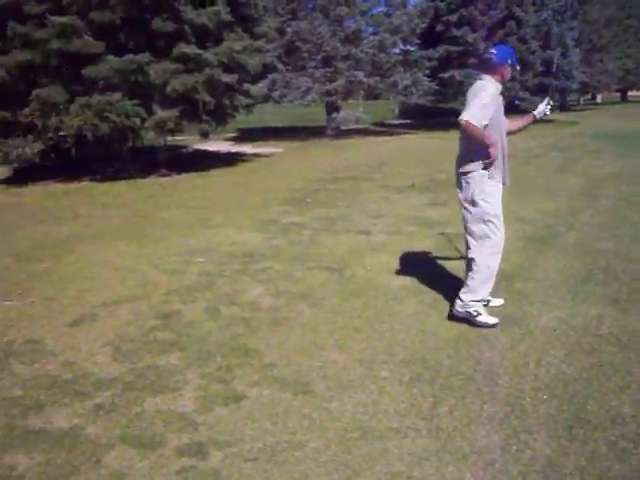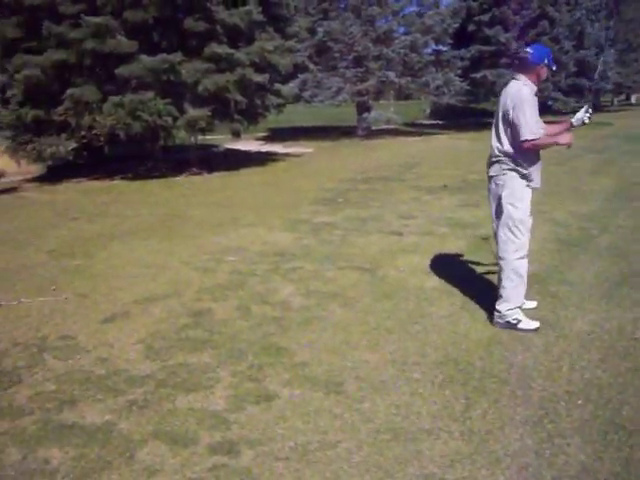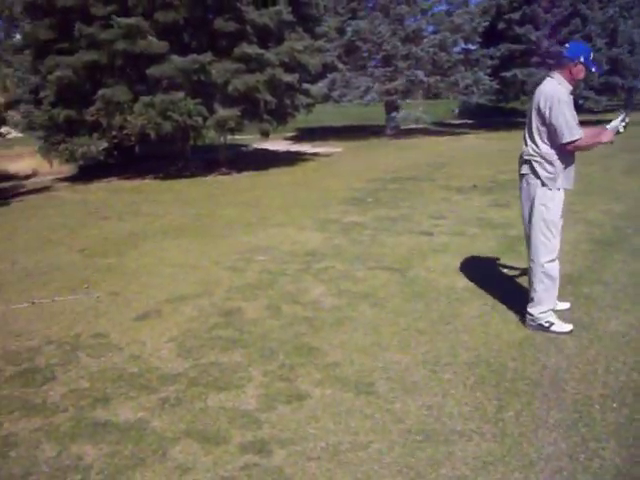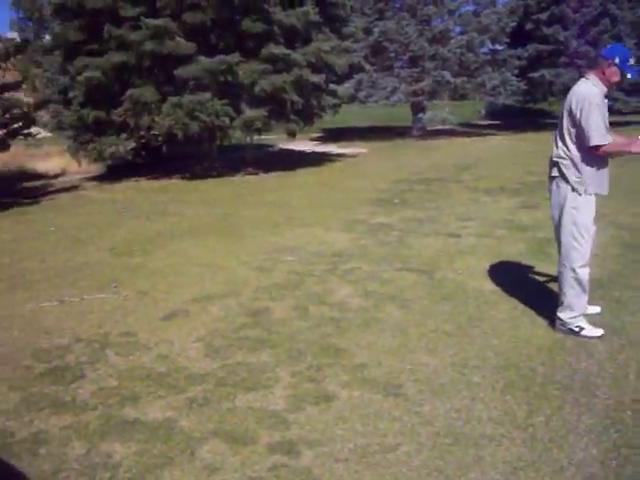
dt=0.2s
person 1, frame 1
left shoulder: (486, 90)
right shoulder: (487, 91)
left elbow: (502, 126)
right elbow: (467, 122)
left wrist: (535, 115)
right wrist: (490, 144)
left hip: (481, 175)
right hip: (481, 175)
left knee: (481, 237)
right knee: (490, 239)
left ankle: (476, 293)
right ankle: (469, 303)
person 1, frame 2
left shoulder: (519, 90)
right shoulder: (521, 94)
left elbow: (536, 129)
right elbow: (531, 140)
left wrist: (571, 122)
right wrist: (560, 139)
left hip: (513, 178)
right hip: (512, 179)
left knee: (514, 241)
right knee: (514, 244)
left ankle: (511, 297)
right ankle: (507, 311)
person 1, frame 3
left shoulder: (553, 89)
right shoulder: (557, 93)
left elbow: (568, 132)
right elbow: (572, 142)
left wrist: (604, 129)
right wrist: (601, 138)
left hip: (545, 178)
right hip: (544, 179)
left knee: (546, 243)
right knee: (545, 247)
left ankle: (544, 298)
right ankle: (540, 314)
person 1, frame 4
left shoulder: (589, 90)
right shoulder: (590, 95)
left elbow: (599, 137)
right elbow: (601, 147)
left hip: (579, 183)
right hip: (575, 185)
left knee: (581, 247)
right knee: (576, 251)
left ankle: (576, 302)
right ankle: (571, 317)
